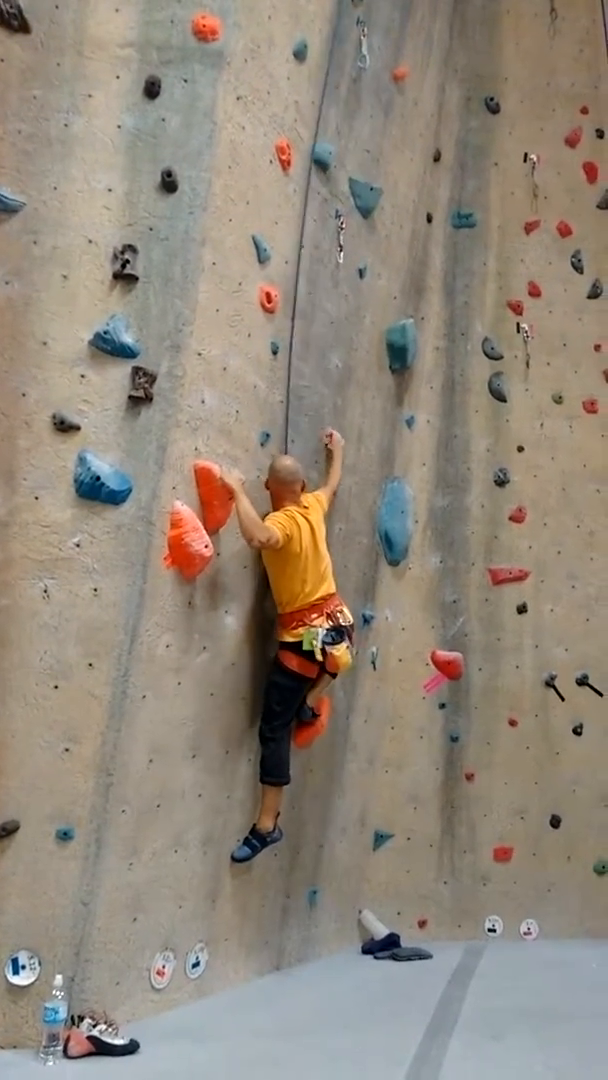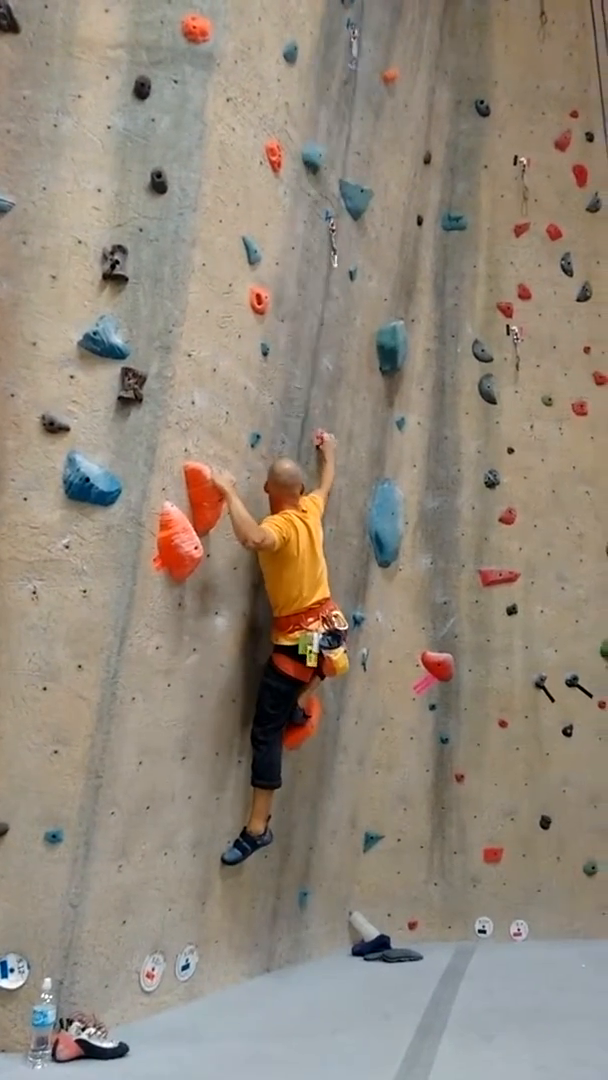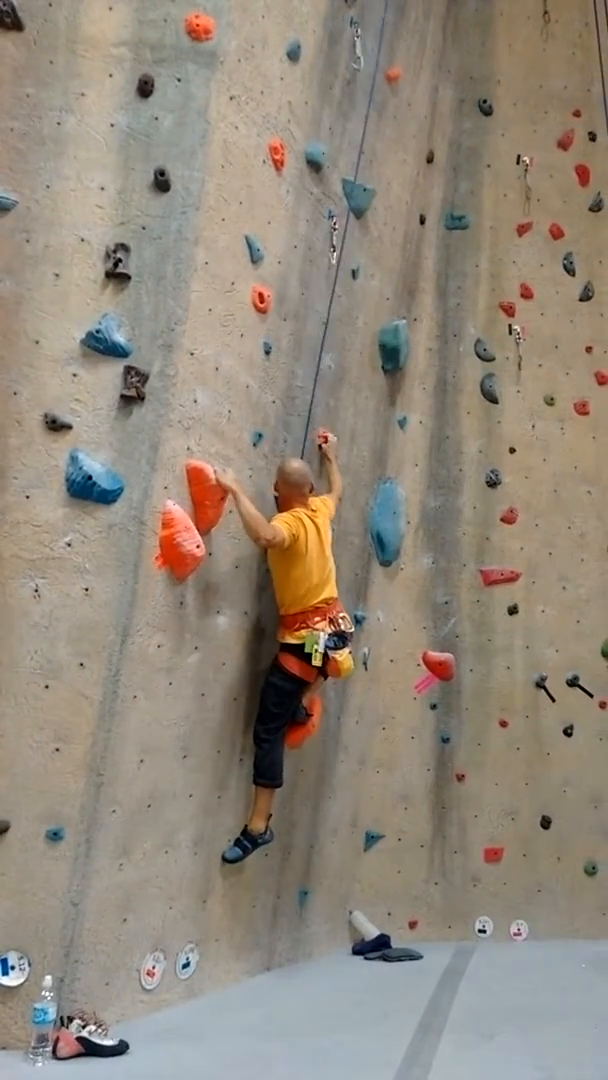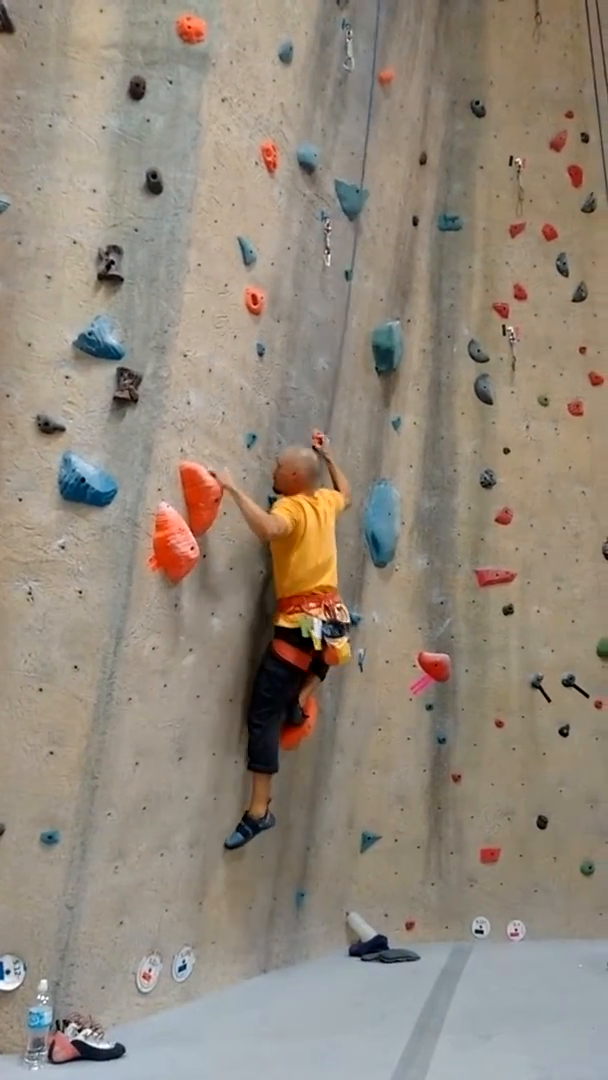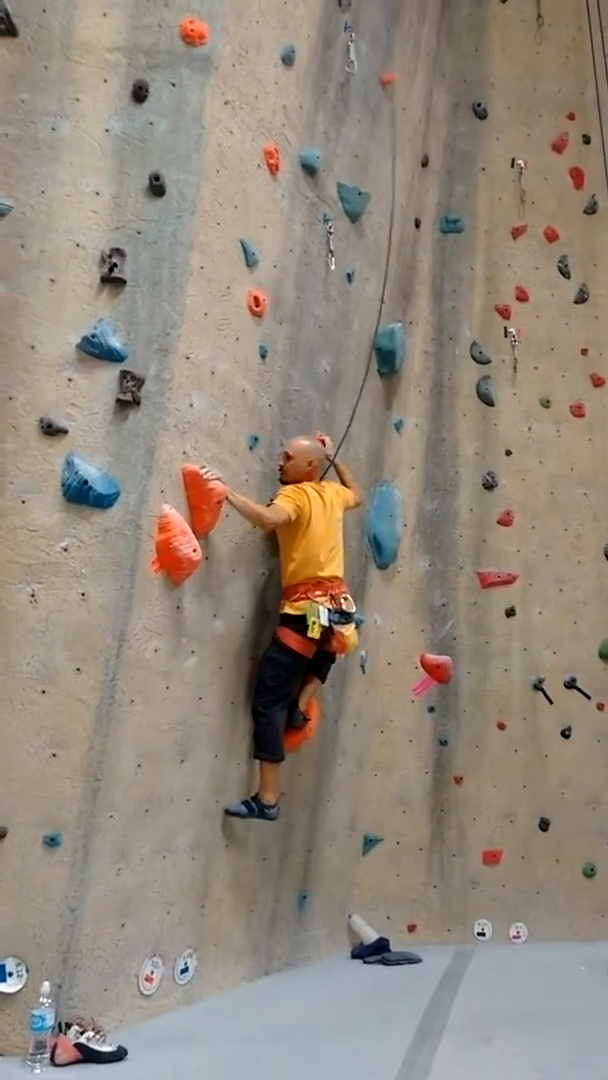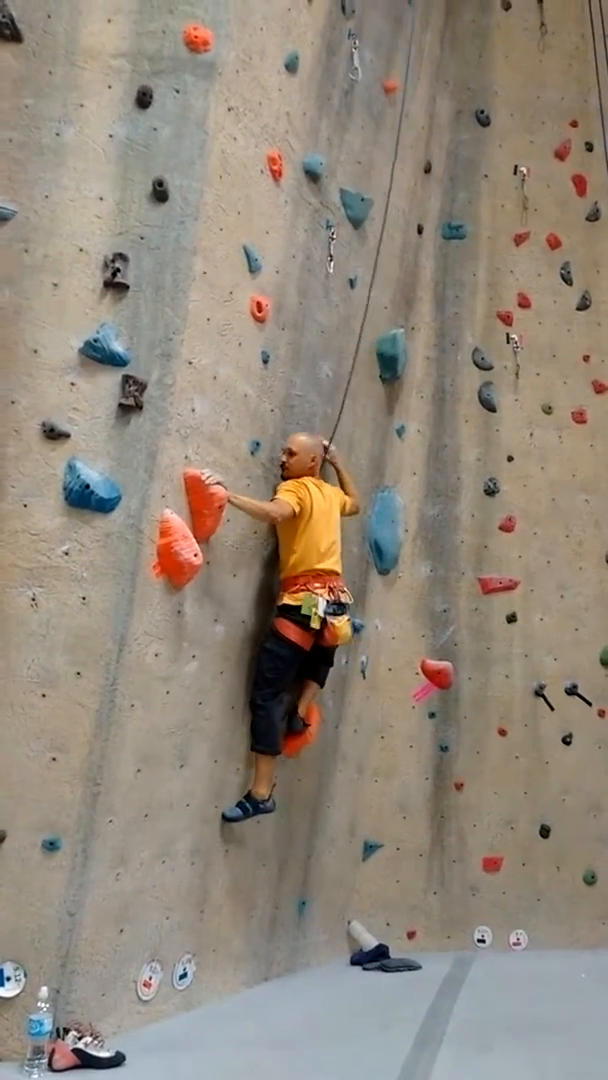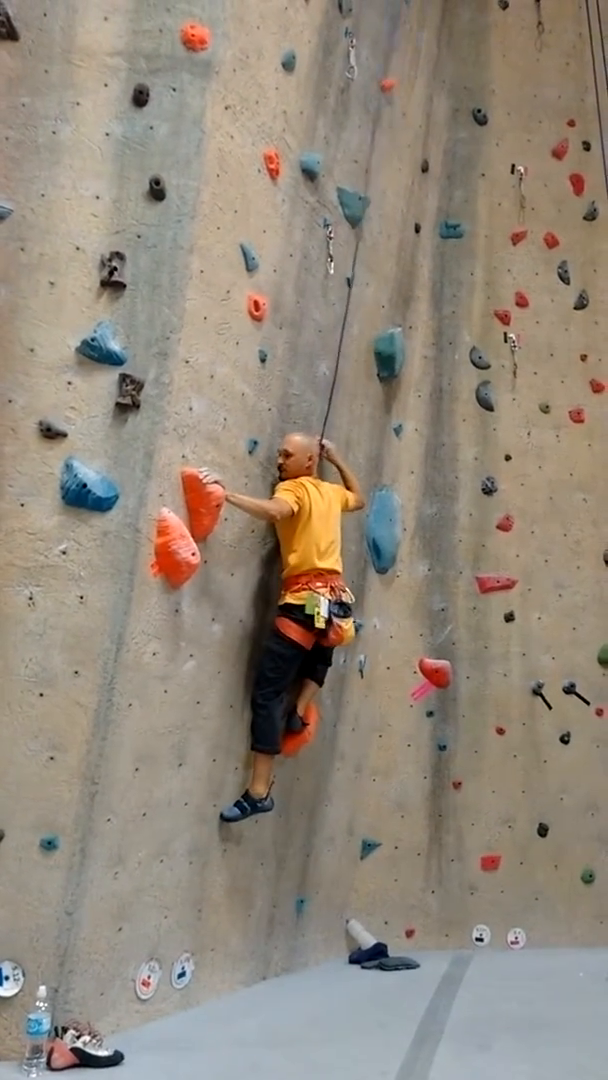
dt=0.3s
person 1, frame 1
left shoulder: (281, 522)
right shoulder: (314, 506)
left elbow: (257, 538)
right elbow: (333, 483)
left wrist: (237, 490)
right wrist: (337, 449)
left hip: (303, 633)
right hip: (335, 620)
left knee: (274, 728)
left ankle: (267, 825)
right ankle: (311, 703)
person 1, frame 2
left shoulder: (280, 525)
right shoulder: (311, 509)
left elbow: (252, 539)
right elbow: (327, 484)
left wrist: (229, 492)
right wrist: (328, 453)
left hip: (298, 636)
right hip: (329, 625)
left knee: (266, 731)
left ankle: (257, 828)
right ankle: (302, 704)
person 1, frame 3
left shoulder: (289, 523)
right shoulder: (321, 510)
left elbow: (262, 535)
right elbow: (337, 489)
left wrist: (235, 490)
right wrist: (330, 456)
left hip: (304, 635)
right hip: (334, 625)
left knee: (268, 729)
left ankle: (258, 826)
right ankle: (304, 703)
person 1, frame 4
left shoulder: (291, 507)
right shoulder: (326, 500)
left elbow: (267, 528)
right elbow: (347, 493)
left wrist: (232, 488)
right wrist: (328, 458)
left hip: (300, 621)
right hip: (332, 615)
left knee: (263, 714)
right knee: (322, 654)
left ankle: (257, 812)
right ankle: (301, 703)
person 1, frame 5
left shoulder: (295, 495)
right shoulder: (334, 493)
left elbow: (268, 518)
right elbow: (357, 495)
left wrist: (226, 493)
right wrist: (335, 459)
left hip: (305, 609)
right hip: (337, 605)
left knee: (267, 701)
right knee: (323, 655)
left ankle: (267, 798)
right ankle: (301, 705)
person 1, frame 6
left shoulder: (295, 488)
right shoulder: (330, 493)
left elbow: (274, 513)
right elbow: (354, 503)
left wrist: (228, 496)
right wrist: (338, 464)
left hip: (303, 602)
right hip: (333, 599)
left knee: (266, 695)
right knee: (320, 657)
left ankle: (261, 793)
right ankle: (300, 713)
person 1, frame 7
left shoulder: (294, 488)
right shoulder: (330, 491)
left elbow: (273, 511)
right elbow: (359, 498)
left wrist: (228, 495)
right wrist: (337, 460)
left hip: (305, 600)
right hip: (335, 598)
left knee: (267, 693)
right knee: (318, 657)
left ankle: (259, 792)
right ankle: (299, 711)
